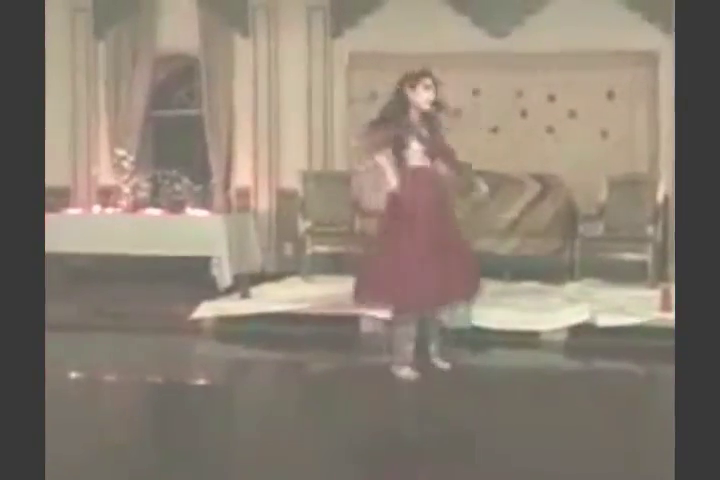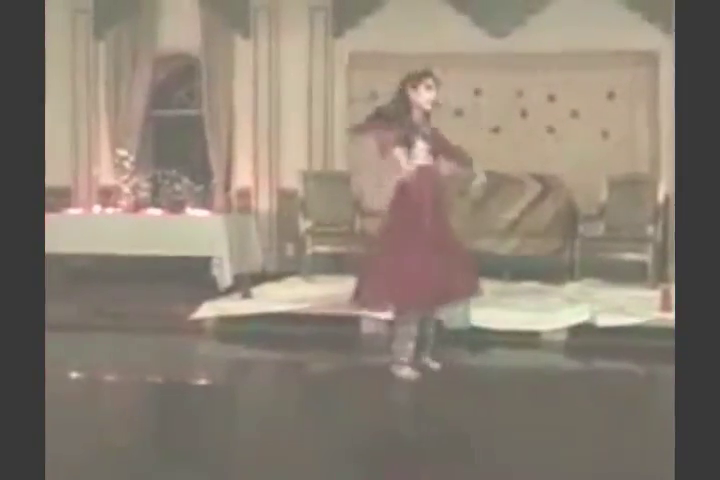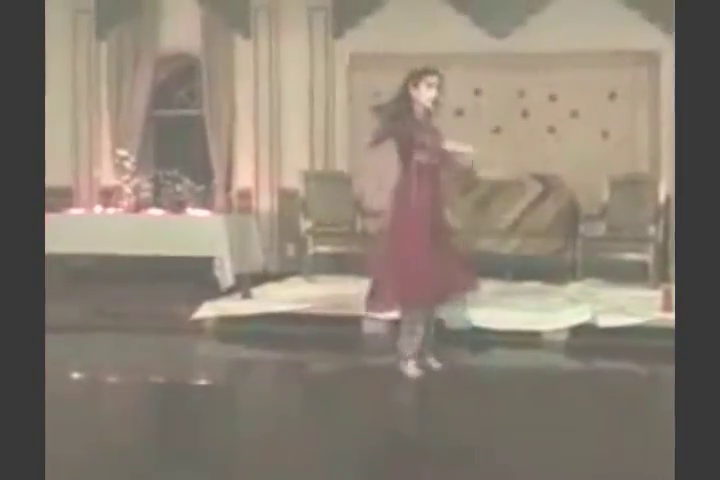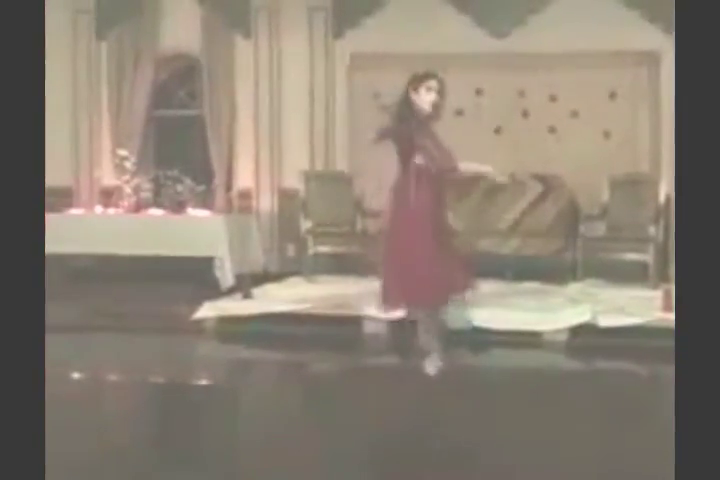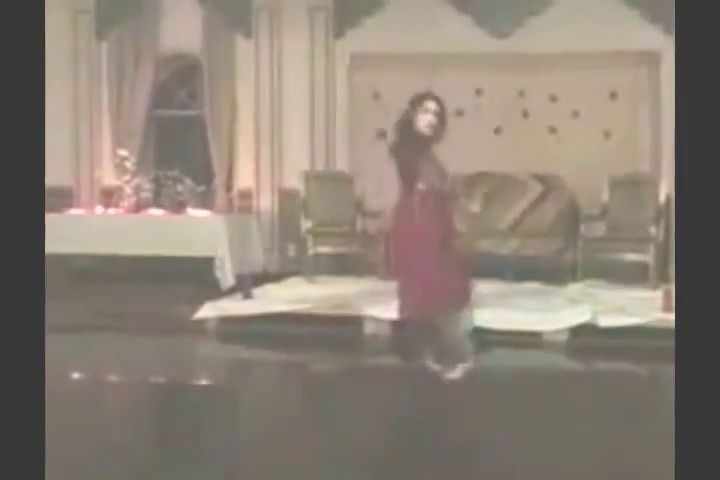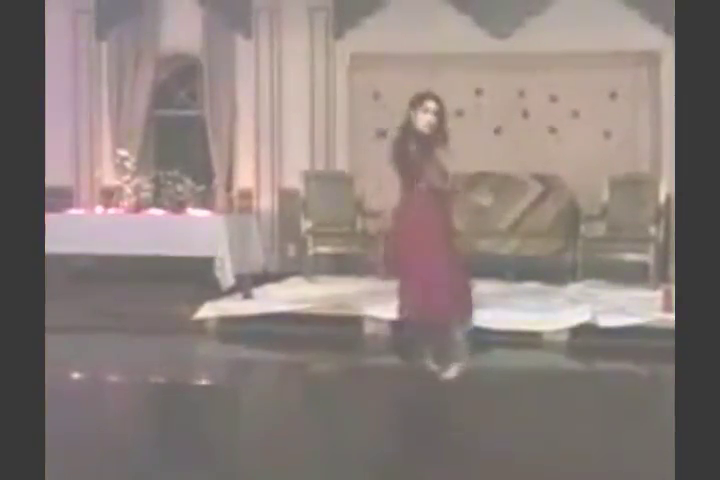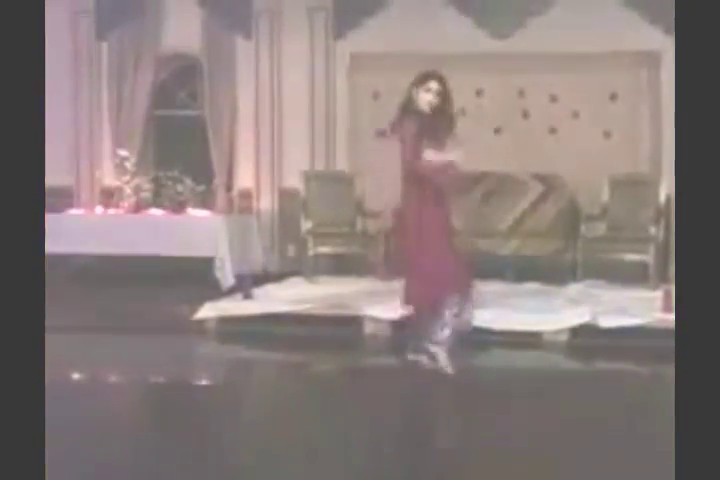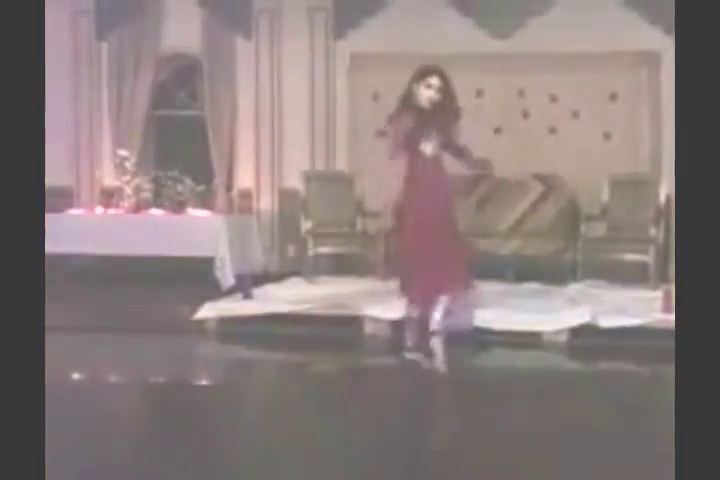
dt=0.1s
person 1, frame 1
left shoulder: (430, 129)
right shoulder: (396, 127)
left elbow: (450, 161)
right elbow: (372, 145)
right wrist: (389, 177)
left hip: (435, 210)
right hip: (408, 212)
left knee: (437, 280)
right knee: (409, 284)
left ankle: (434, 349)
right ankle: (401, 360)
person 1, frame 2
left shoulder: (428, 129)
right shoulder: (401, 126)
left elbow: (452, 152)
right elbow: (379, 140)
left hip: (431, 210)
right hip: (410, 210)
left knee: (434, 280)
right knee: (411, 283)
left ankle: (422, 351)
right ankle: (401, 360)
person 1, frame 3
left shoulder: (424, 125)
right shoulder: (409, 123)
left elbow: (439, 156)
right elbow: (435, 152)
left hip: (427, 206)
right hip: (412, 206)
left knee: (432, 279)
right knee: (417, 279)
left ankle: (424, 351)
right ankle: (408, 355)
person 1, frame 4
left shoulder: (419, 128)
right shoulder: (412, 127)
left elbow: (441, 163)
right elbow: (443, 163)
left hip: (427, 207)
right hip: (413, 208)
left knee: (437, 278)
right knee: (424, 278)
left ankle: (432, 349)
right ankle: (430, 350)
person 1, frame 5
left shoulder: (418, 148)
right shoulder: (413, 148)
right elbow: (440, 186)
left hip: (429, 225)
right hip: (416, 226)
left knee: (441, 289)
right knee: (435, 290)
left ankle: (432, 353)
person 1, frame 6
left shoulder: (424, 147)
right shoulder: (412, 146)
right elbow: (439, 183)
left hip: (431, 225)
right hip: (417, 226)
left knee: (434, 291)
right knee: (438, 289)
left ankle: (427, 353)
person 1, frame 7
left shoulder: (433, 127)
right shoulder: (410, 123)
left elbow: (446, 166)
right elbow: (411, 163)
right wrist: (444, 159)
left hip: (432, 208)
right hip: (420, 209)
left knee: (434, 277)
right knee: (442, 275)
left ankle: (419, 346)
right ankle: (437, 341)
person 1, frame 8
left shoulder: (435, 121)
right shoulder: (407, 118)
left elbow: (454, 149)
right elbow: (396, 153)
left wrist: (486, 166)
right wrist: (394, 188)
left hip: (436, 199)
right hip: (420, 200)
left knee: (431, 273)
right knee: (441, 272)
left ankle: (415, 344)
right ankle: (434, 338)
